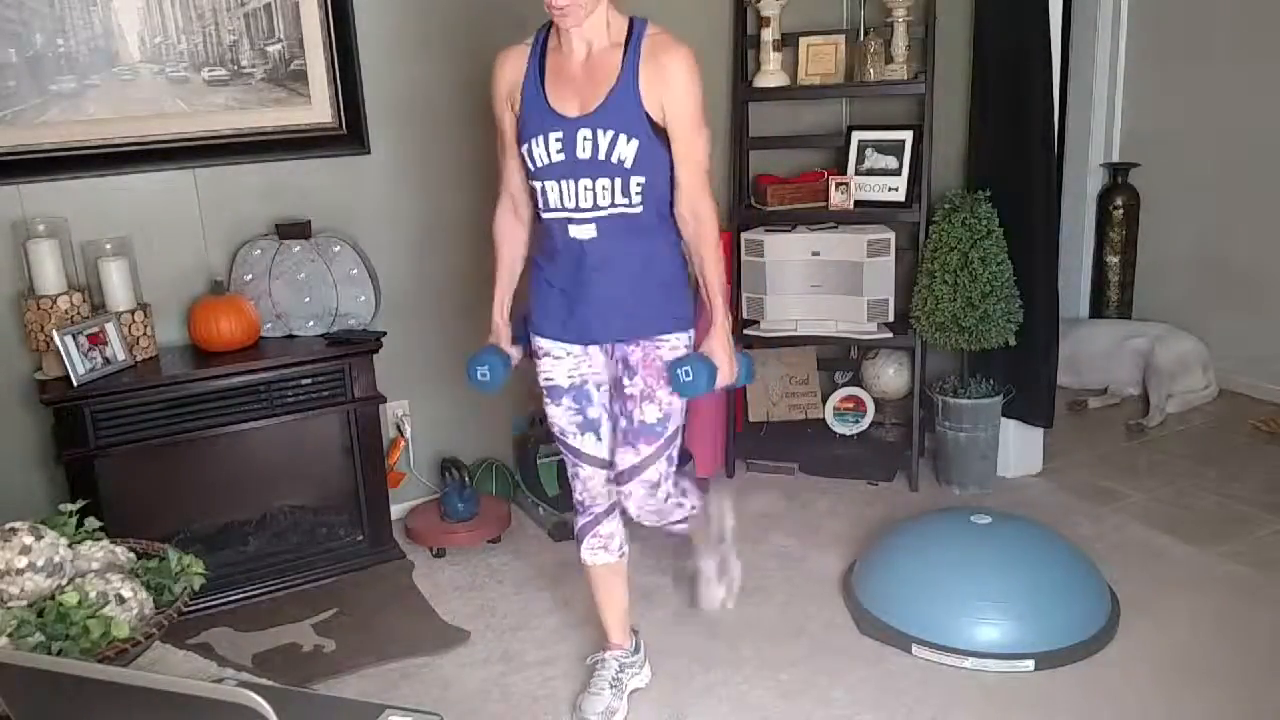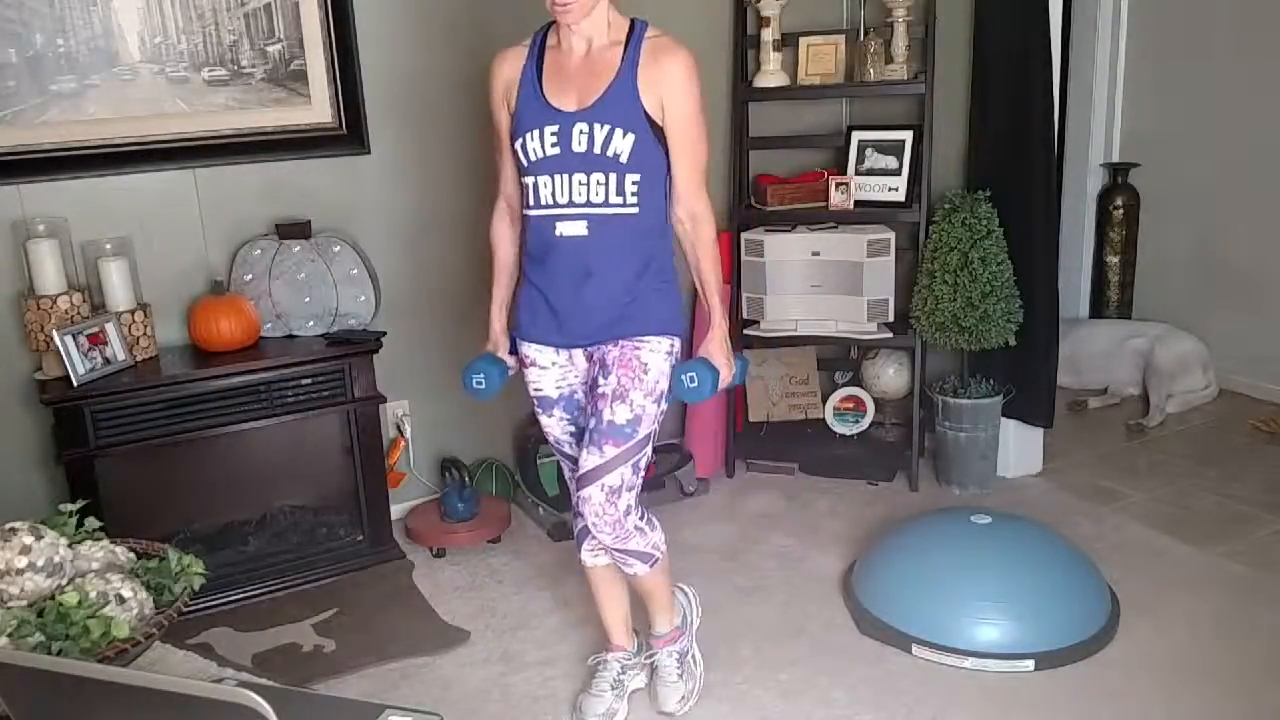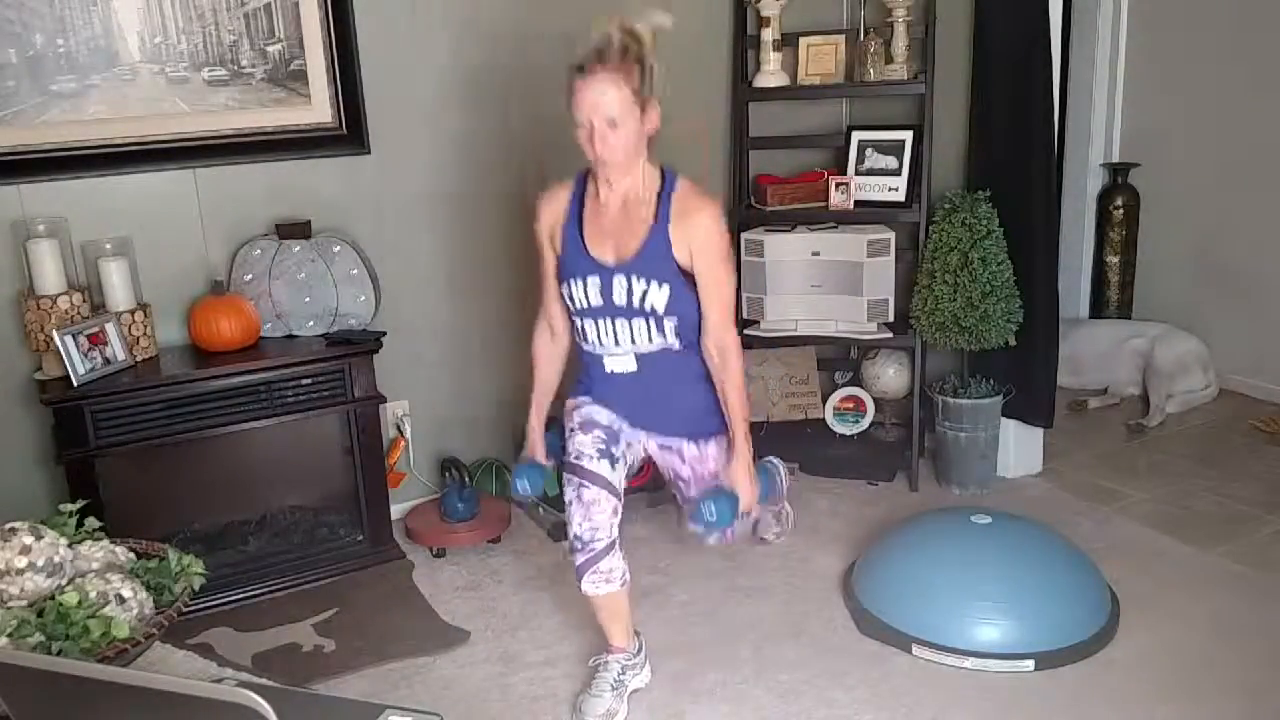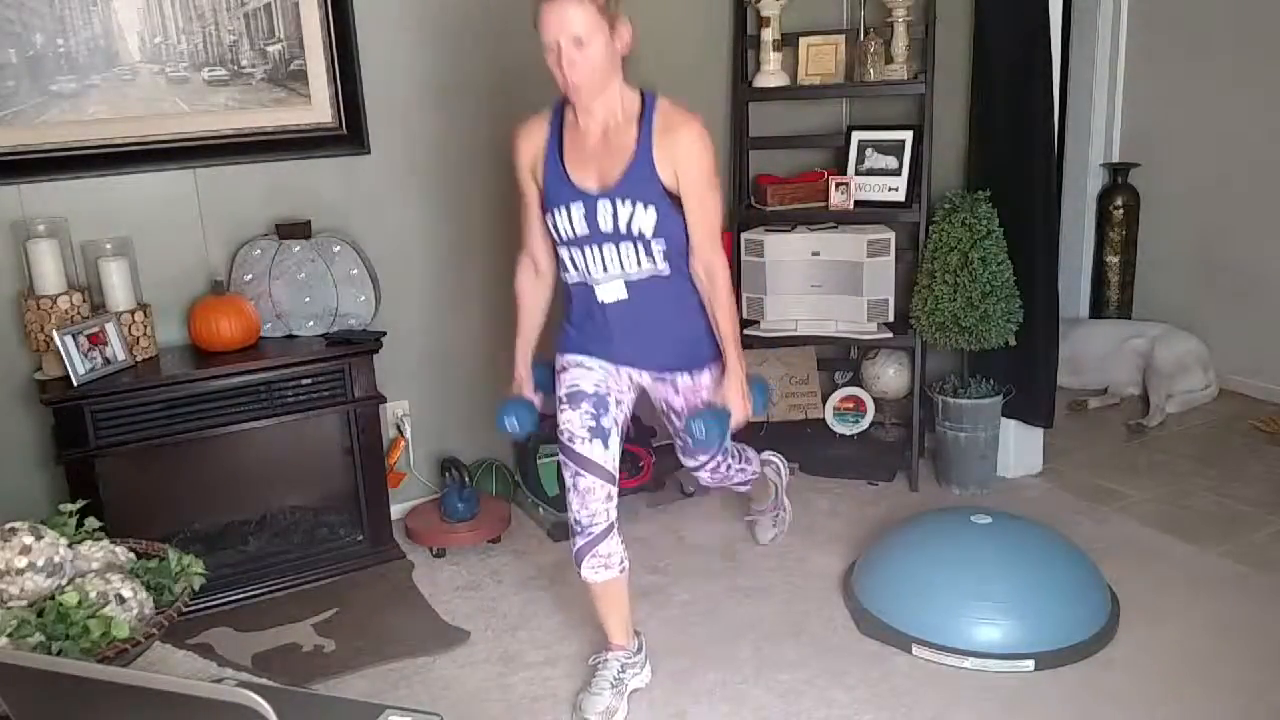
dt=0.2s
person 1, frame 1
left shoulder: (663, 60)
right shoulder: (518, 66)
left elbow: (694, 203)
right elbow: (518, 203)
left wrist: (719, 322)
right wrist: (500, 319)
left hip: (652, 322)
right hip: (560, 333)
left knee: (645, 493)
right knee: (591, 491)
left ankle: (710, 526)
right ankle: (621, 652)
person 1, frame 2
left shoulder: (661, 63)
right shoulder: (513, 70)
left elbow: (691, 207)
right elbow: (511, 206)
left wrist: (717, 325)
right wrist: (498, 317)
left hip: (637, 324)
right hip: (547, 326)
left knee: (607, 504)
right knee: (589, 498)
left ankle: (672, 622)
right ankle: (621, 653)
person 1, frame 3
left shoulder: (693, 218)
right shoulder: (558, 215)
left elbow: (720, 341)
right elbow: (553, 326)
left wrist: (739, 450)
right wrist: (534, 425)
left hip: (680, 408)
right hip: (600, 404)
right knee: (589, 524)
left ankle: (762, 481)
right ankle: (622, 656)
person 1, frame 4
left shoulder: (676, 132)
right shoulder: (534, 141)
left elbow: (708, 259)
right elbow: (537, 262)
left wrist: (734, 371)
right wrist: (521, 361)
left hip: (677, 350)
right hip: (587, 354)
left knee: (709, 468)
right knee: (586, 506)
left ankle: (762, 476)
right ankle: (621, 654)
